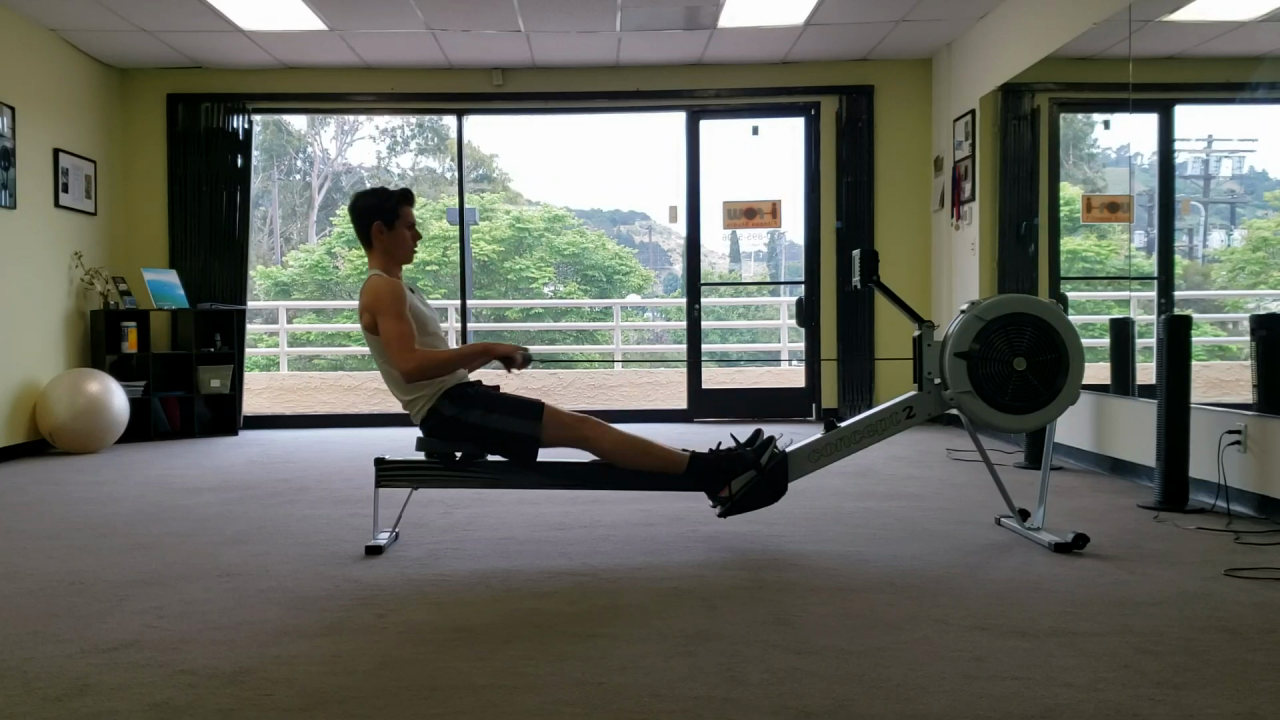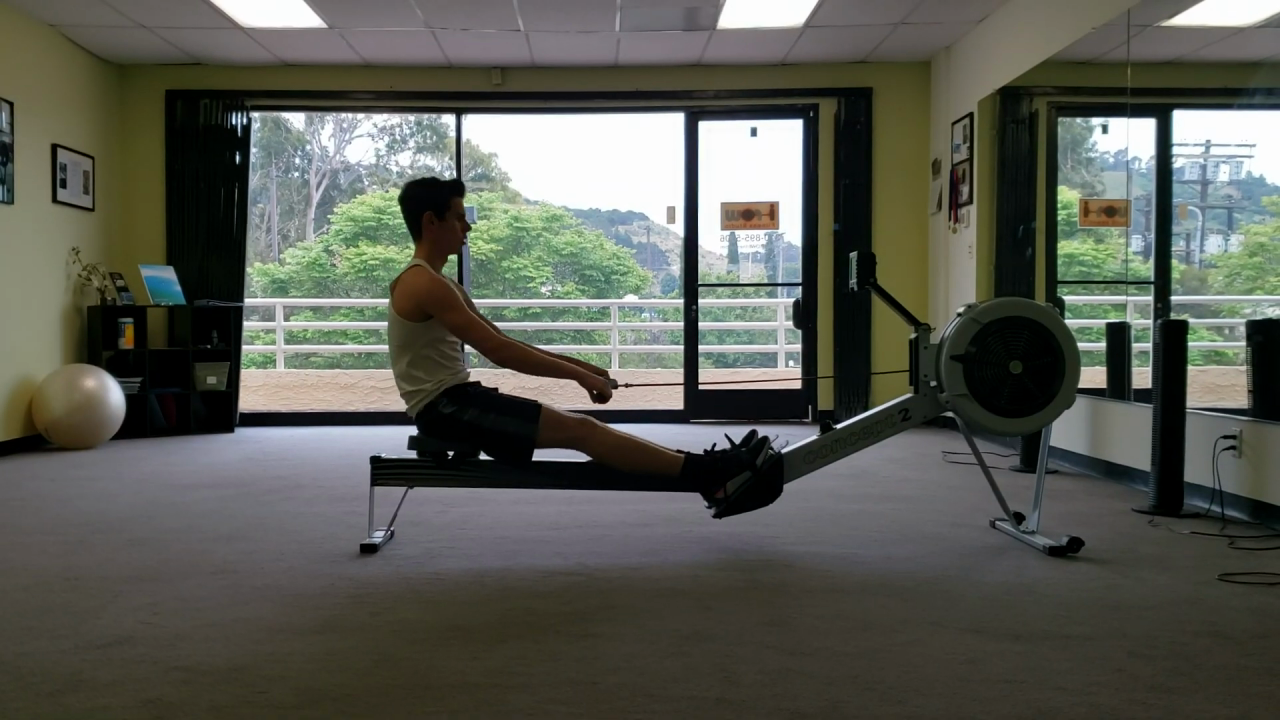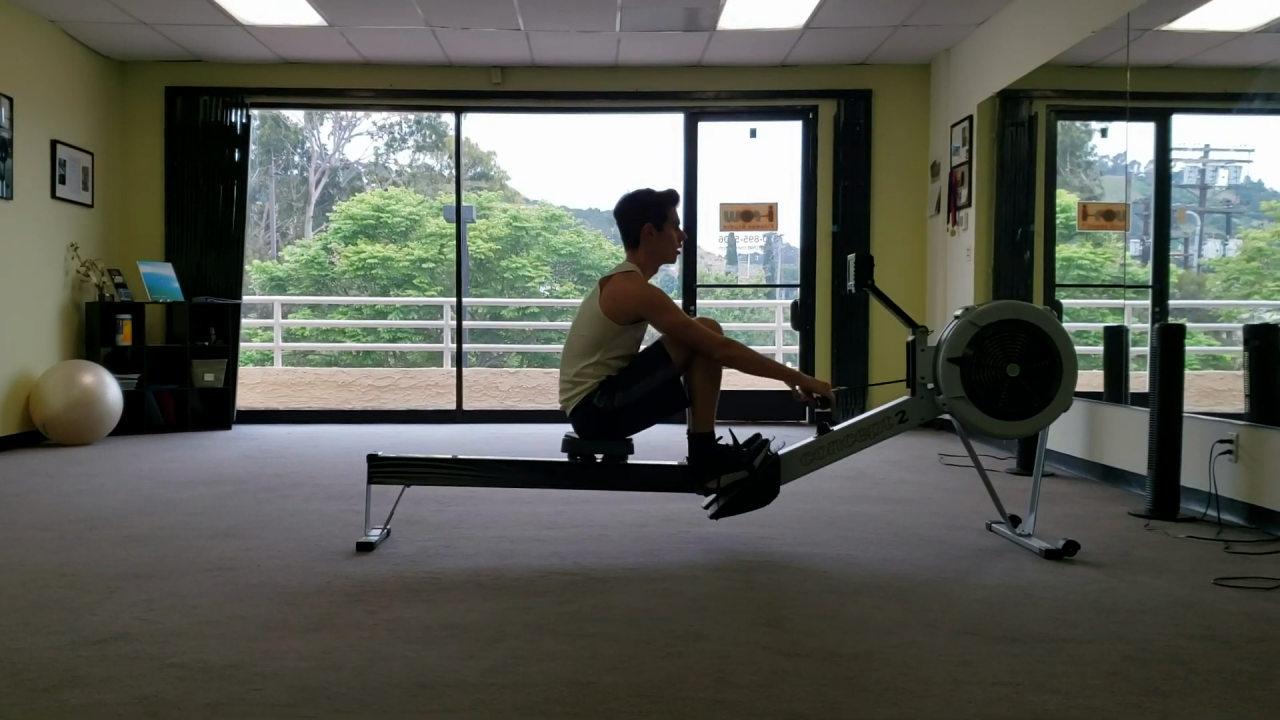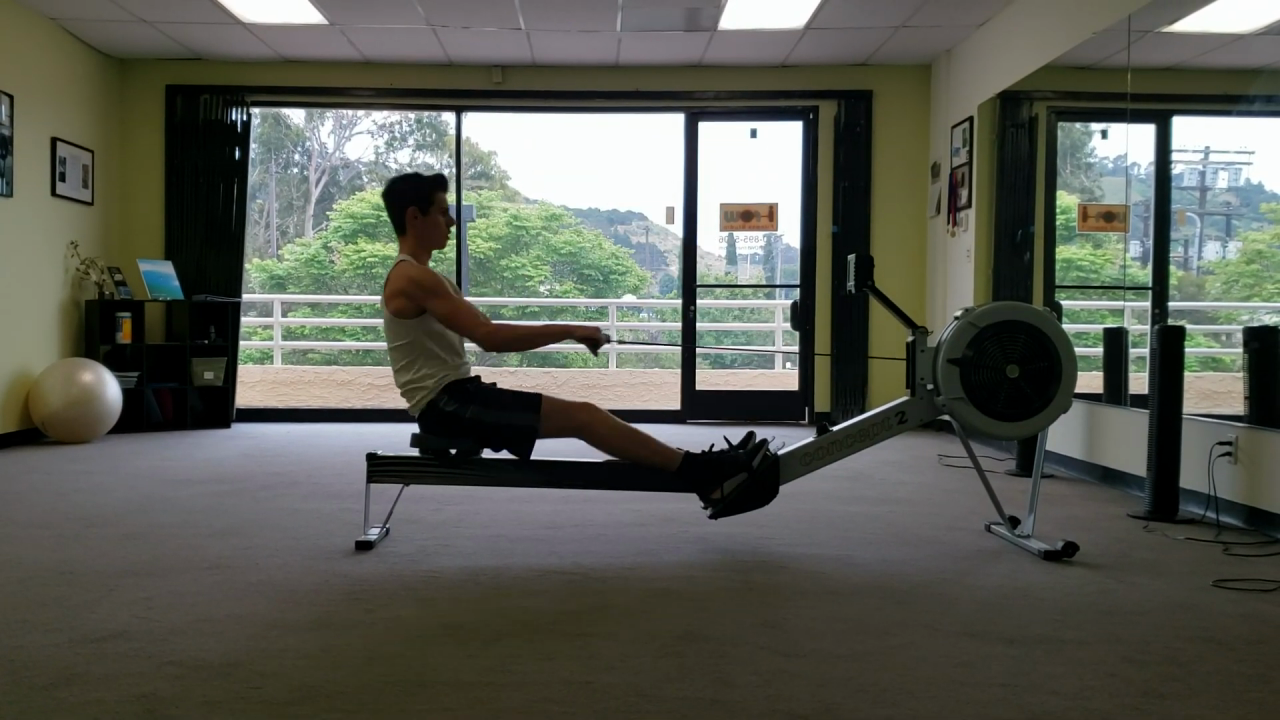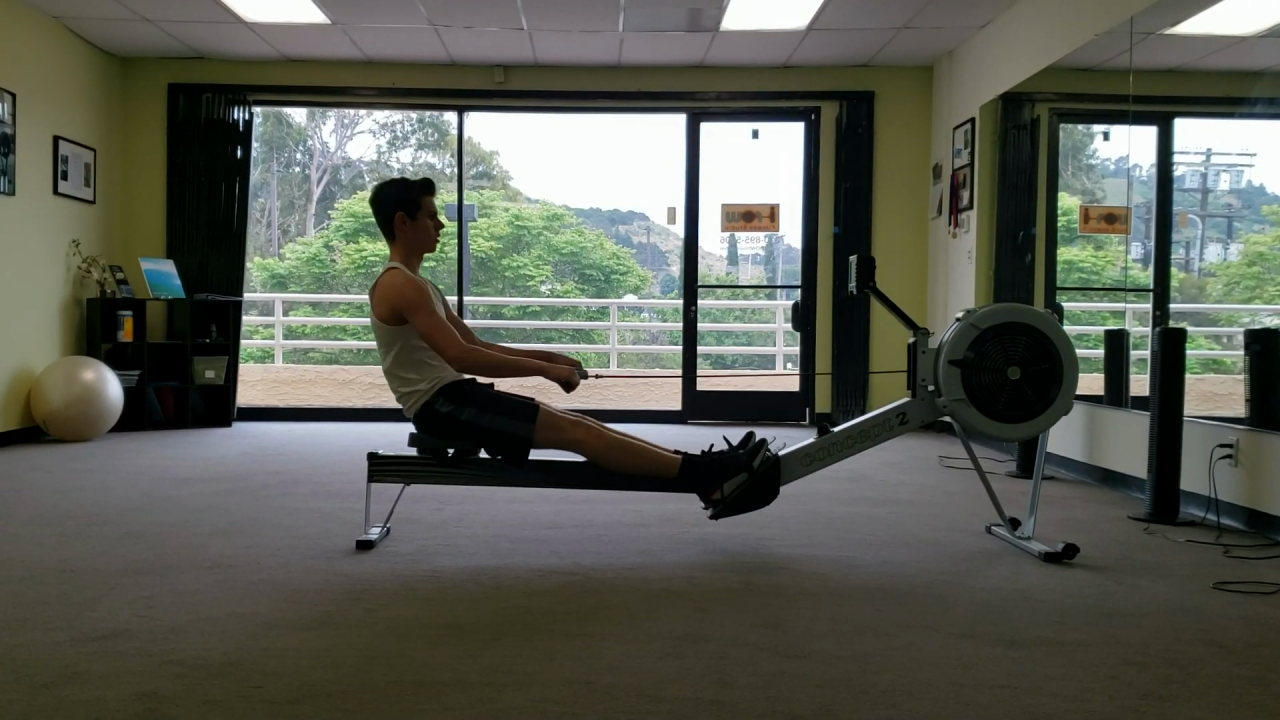
dt=1s
person 1, frame 1
left shoulder: (398, 288)
right shoulder: (382, 291)
right elbow: (412, 368)
left wrist: (477, 350)
right wrist: (491, 350)
left hip: (461, 399)
right hip: (448, 410)
left knee: (584, 424)
right knee: (581, 430)
left ankle: (707, 466)
right ankle: (709, 473)
person 1, frame 2
left shoulder: (436, 282)
right shoulder: (422, 283)
left elbow: (500, 344)
right elbow: (500, 352)
left wrist: (578, 367)
right wrist: (580, 376)
left hip: (456, 400)
right hip: (444, 408)
left knee: (582, 425)
right knee: (578, 429)
left ankle: (703, 469)
right ankle: (706, 473)
person 1, frame 3
left shoulder: (623, 282)
right shoulder: (634, 290)
right elbow: (721, 349)
right wrist: (798, 378)
left hip: (598, 404)
right hip: (596, 410)
left knee: (702, 335)
right knee: (707, 333)
left ankle: (710, 452)
right ankle: (707, 453)
person 1, frame 4
left shoulder: (417, 275)
right shoulder: (413, 277)
left elbow: (481, 334)
right elbow: (492, 338)
left wrist: (550, 332)
right wrist: (567, 331)
left hip: (457, 398)
right hip: (445, 406)
left knee: (583, 414)
right knee: (581, 416)
left ankle: (700, 469)
right ankle: (705, 473)
person 1, frame 5
left shoulder: (416, 284)
right shoulder: (399, 285)
left elbow: (477, 346)
right elbow: (462, 357)
left wrist: (548, 356)
right wrist: (544, 368)
left hip: (452, 397)
right hip: (440, 406)
left knee: (579, 423)
right knee: (573, 431)
left ankle: (701, 468)
right ankle: (704, 474)
